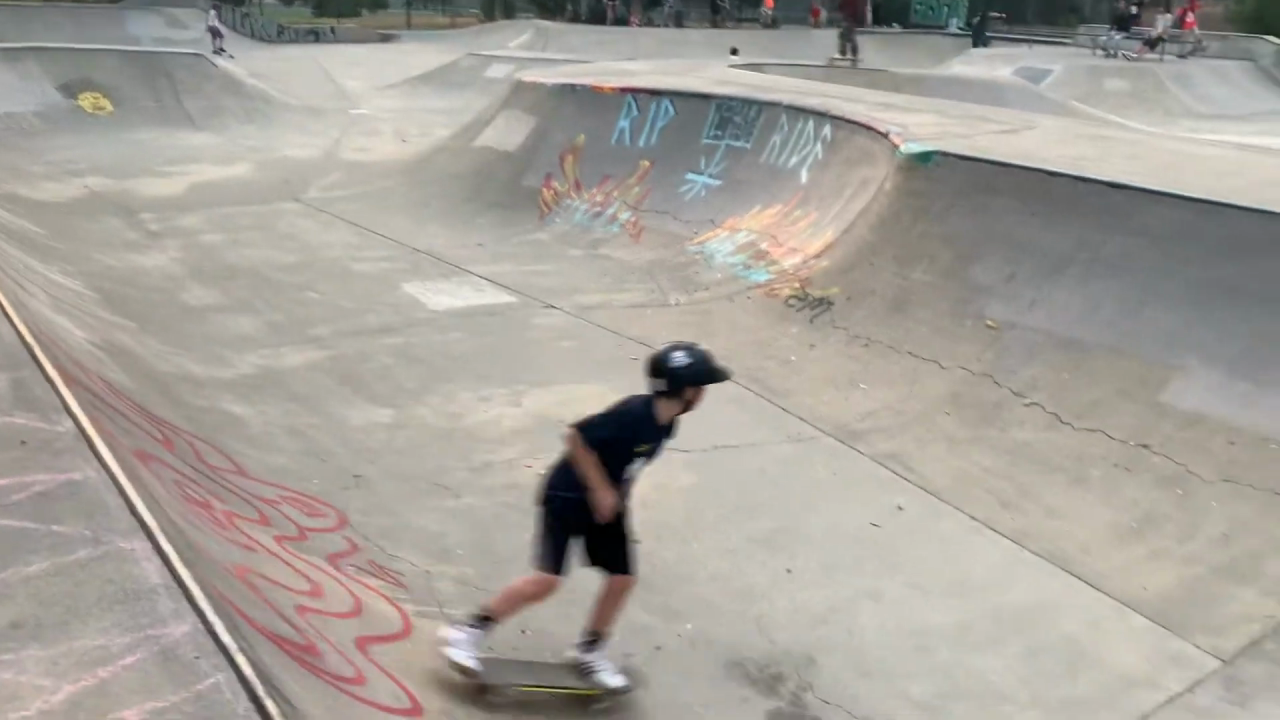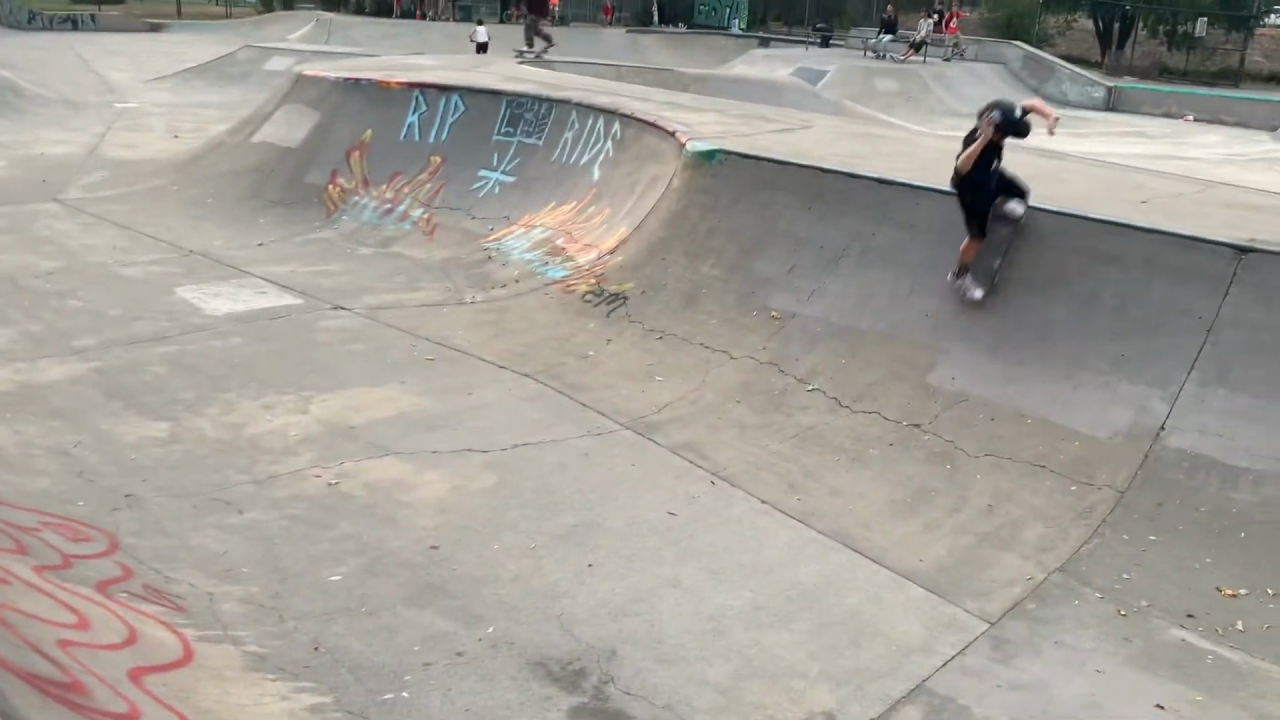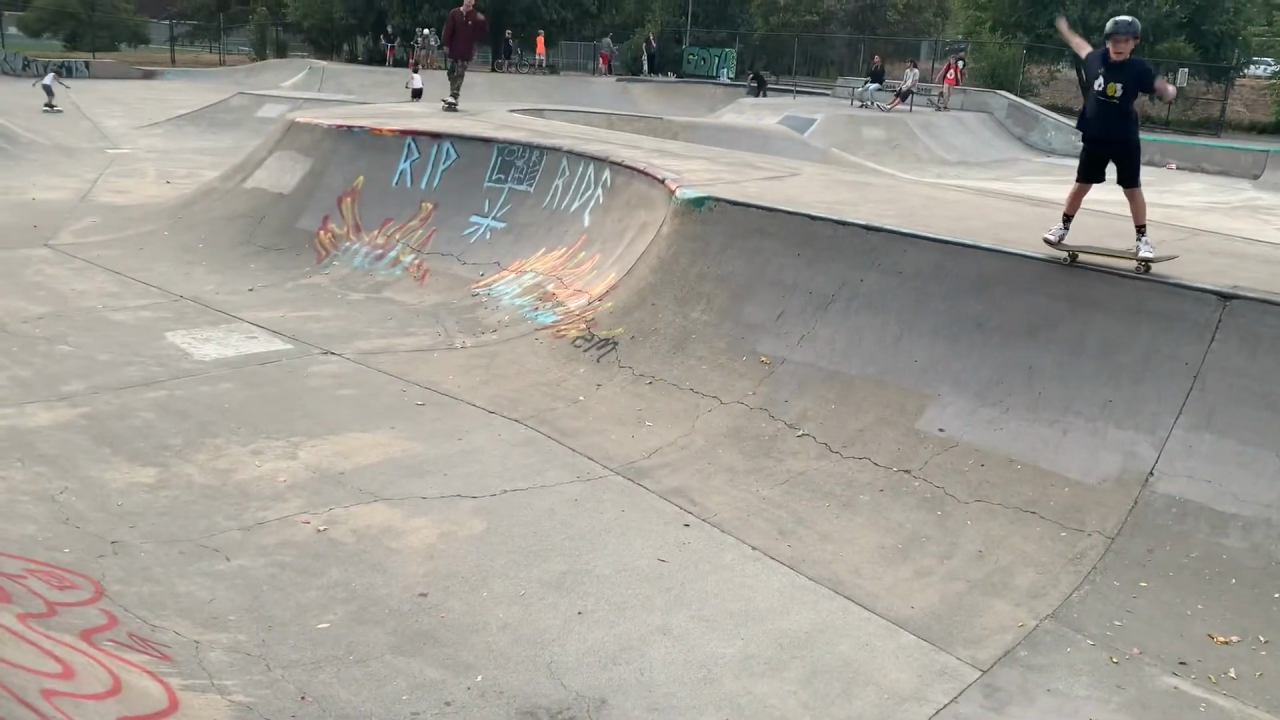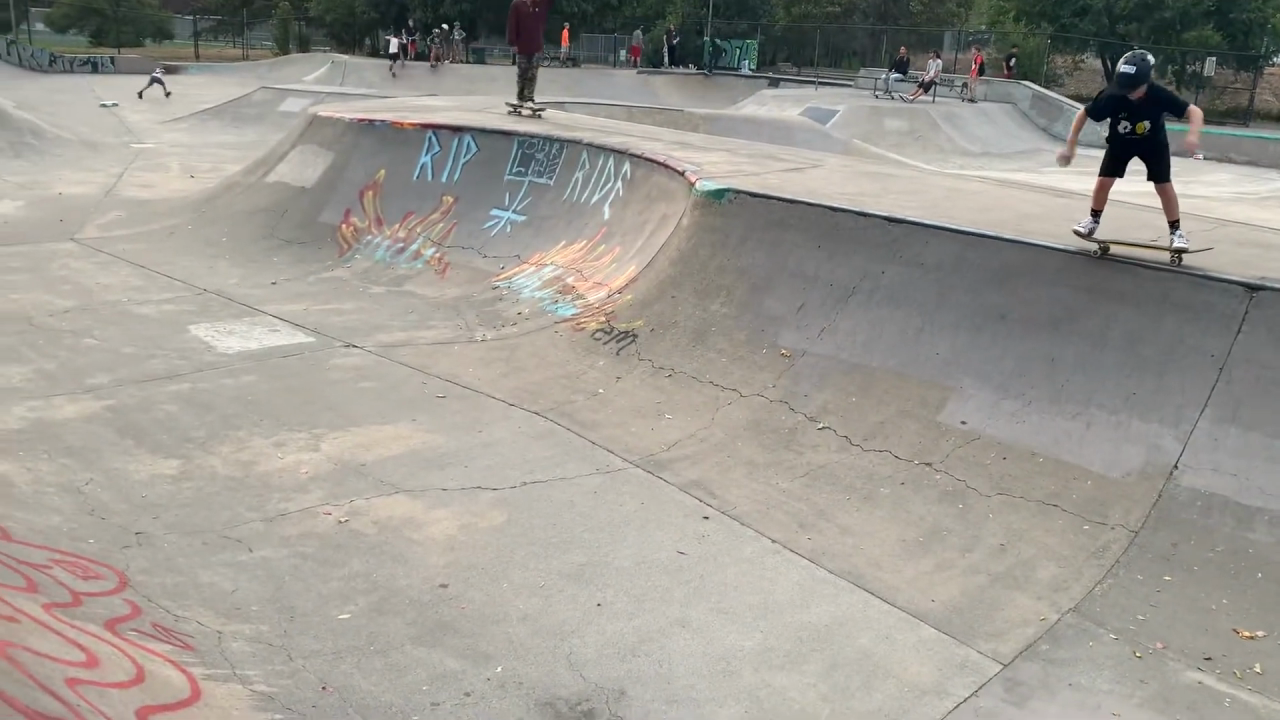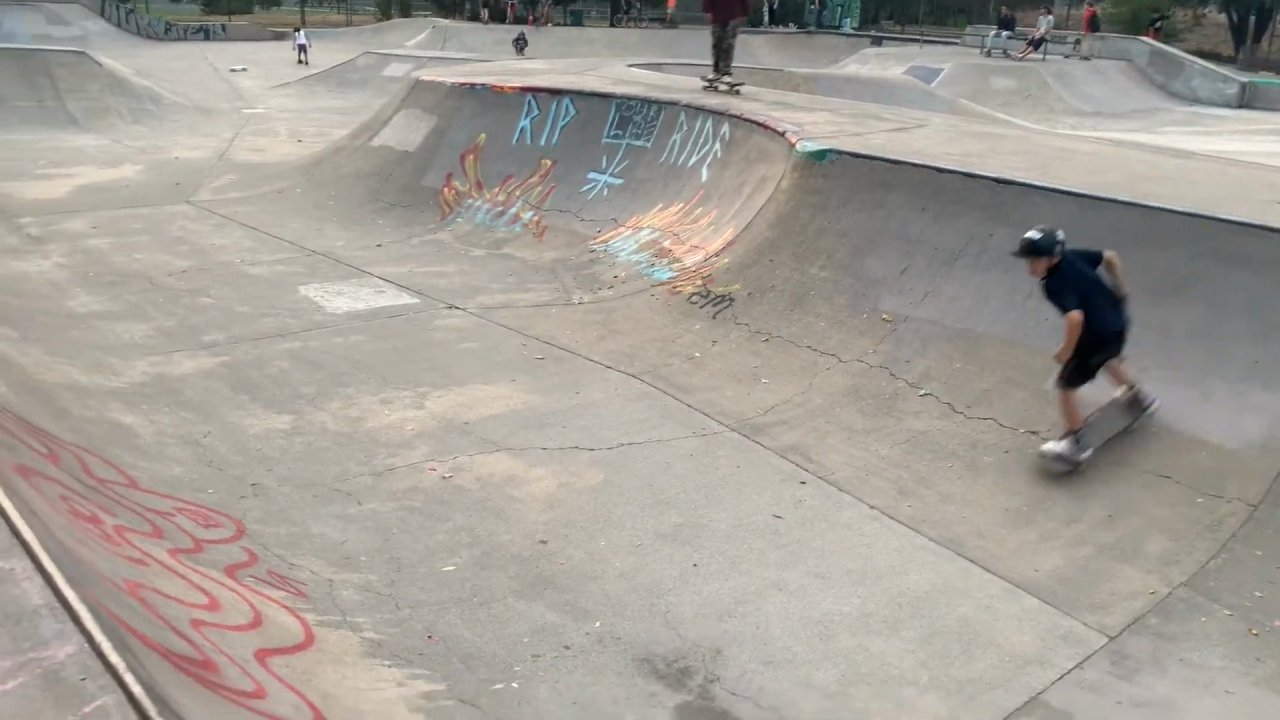
dt=1s
person 1, frame 1
left shoulder: (665, 424)
right shoulder: (634, 416)
right elbow: (575, 435)
left wrist: (620, 500)
right wrist: (600, 489)
left hip: (606, 497)
right hip: (568, 496)
left knee: (623, 578)
right knee: (548, 579)
left ankle: (591, 650)
right ankle: (470, 631)
person 1, frame 2
left shoulder: (995, 121)
right shoulder: (974, 143)
left elbow: (1030, 103)
right elbow: (962, 167)
left wrist: (1050, 116)
right wrist: (982, 141)
left hip: (993, 178)
right hip: (974, 191)
left knee: (1021, 195)
right knee: (977, 237)
left ankle: (1003, 202)
right ankle: (960, 274)
person 1, frame 3
left shoulder: (1139, 68)
right shoulder: (1099, 58)
left elbow: (1165, 93)
right elbow: (1085, 49)
left wrist: (1167, 90)
right wrist: (1066, 31)
left hip: (1125, 140)
right hip: (1094, 137)
left knee: (1132, 190)
right knee: (1081, 185)
left ankle: (1142, 238)
right ankle: (1063, 227)
person 1, frame 4
left shoulder: (1159, 95)
right shoulder: (1112, 97)
left elbow: (1194, 111)
right elbow: (1083, 113)
left wrist: (1193, 135)
right wrist: (1070, 146)
left hip: (1153, 142)
right hip: (1119, 142)
left knee: (1163, 186)
right knee: (1104, 181)
left ankle: (1175, 232)
right ankle: (1093, 220)
person 1, frame 5
left shoulder: (1056, 284)
right shoulder: (1076, 258)
left elbow: (1075, 319)
right elbow: (1110, 256)
left wrist: (1066, 349)
right wrist: (1120, 288)
left hip: (1098, 334)
right hip: (1117, 324)
left knee: (1065, 384)
right knee: (1106, 358)
left ankle: (1074, 443)
right ankle: (1138, 397)
